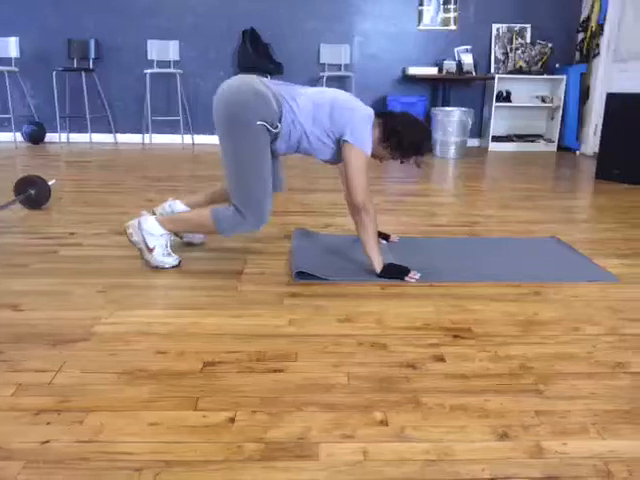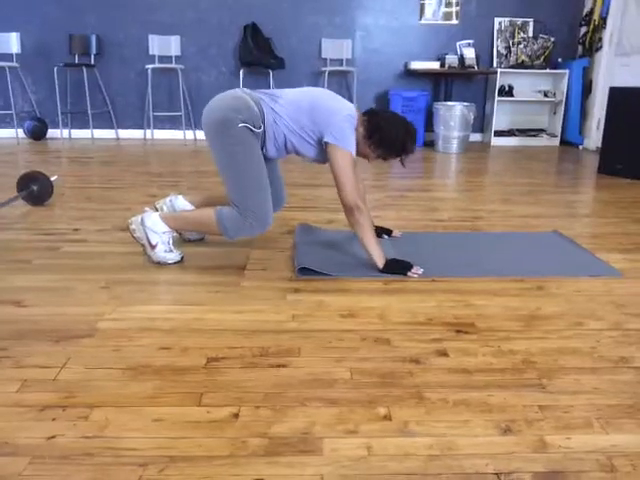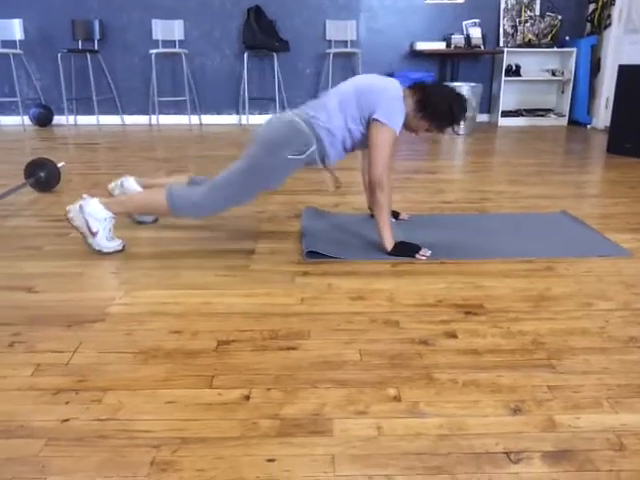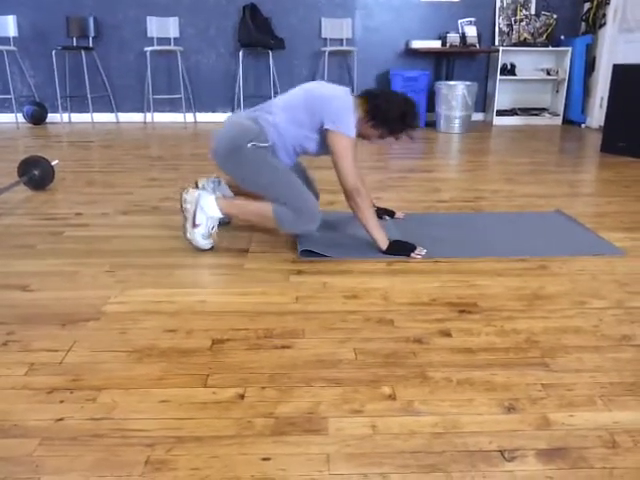
dt=0.7s
person 1, frame 1
left shoulder: (355, 122)
right shoulder: (361, 129)
left elbow: (353, 194)
right elbow: (361, 204)
left wrist: (369, 232)
right wrist: (380, 267)
left hip: (244, 97)
right hip: (247, 108)
left knee: (268, 187)
right knee: (252, 215)
left ankle: (181, 207)
right ankle: (155, 226)
person 1, frame 2
left shoulder: (352, 121)
right shoulder: (342, 128)
left elbow: (353, 182)
right elbow: (353, 203)
left wrist: (369, 227)
right wrist: (382, 262)
left hip: (238, 117)
right hip: (233, 120)
left knee: (273, 203)
right knee: (255, 221)
left ankle: (182, 205)
right ankle: (158, 223)
person 1, frame 3
left shoulder: (387, 94)
right shoulder: (393, 107)
left elbow: (368, 163)
right elbow: (379, 180)
left wrist: (378, 210)
right wrist: (391, 243)
left hip: (289, 133)
right hip: (291, 141)
left knee: (213, 186)
right knee: (208, 200)
left ankle: (134, 186)
right ankle: (96, 209)
person 1, frame 4
left shoulder: (347, 104)
right shoulder: (342, 114)
right elbow: (353, 187)
left wrist: (370, 208)
right wrist: (385, 244)
left hip: (249, 135)
right hip: (241, 142)
left knee: (305, 195)
right knee: (306, 218)
left ankle: (217, 189)
right ankle: (212, 206)
